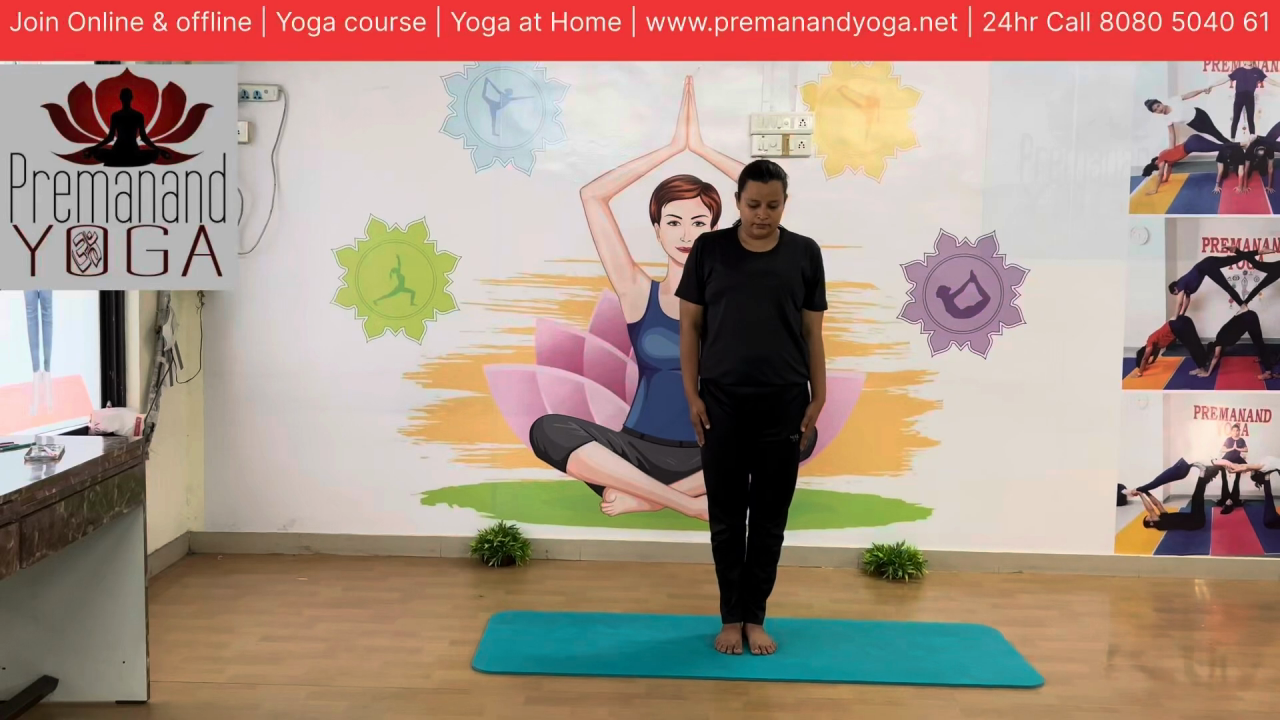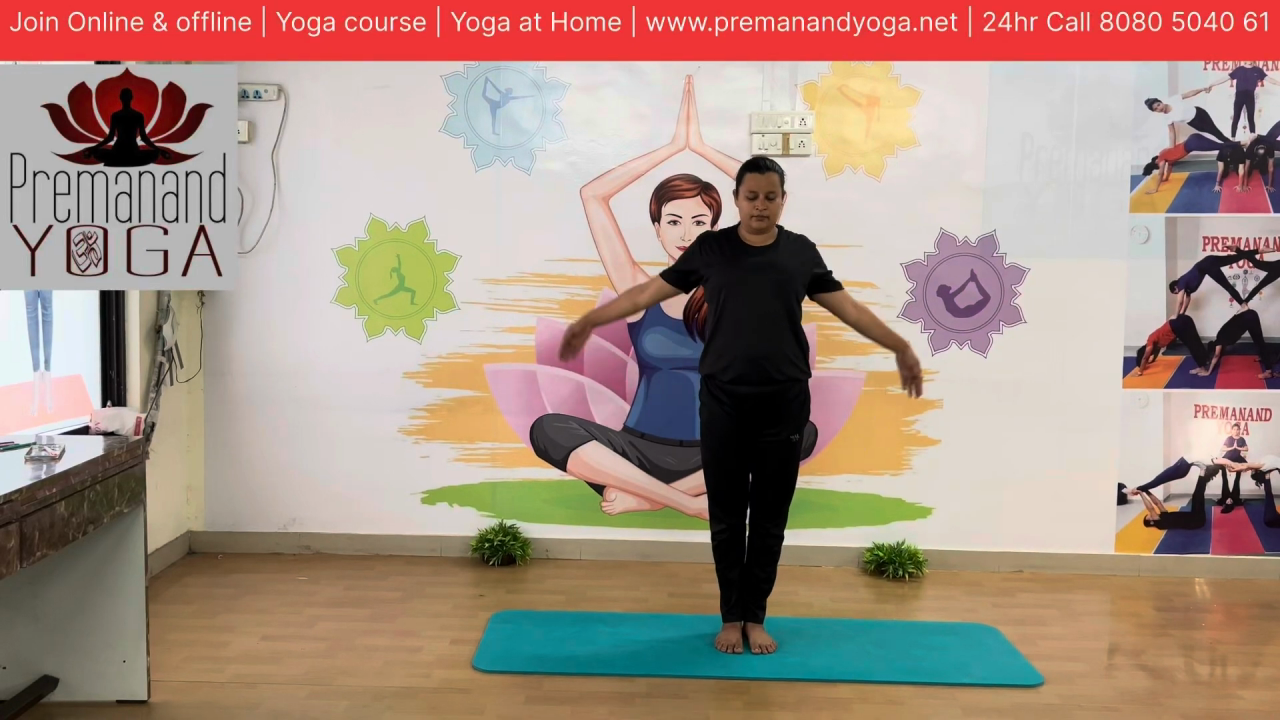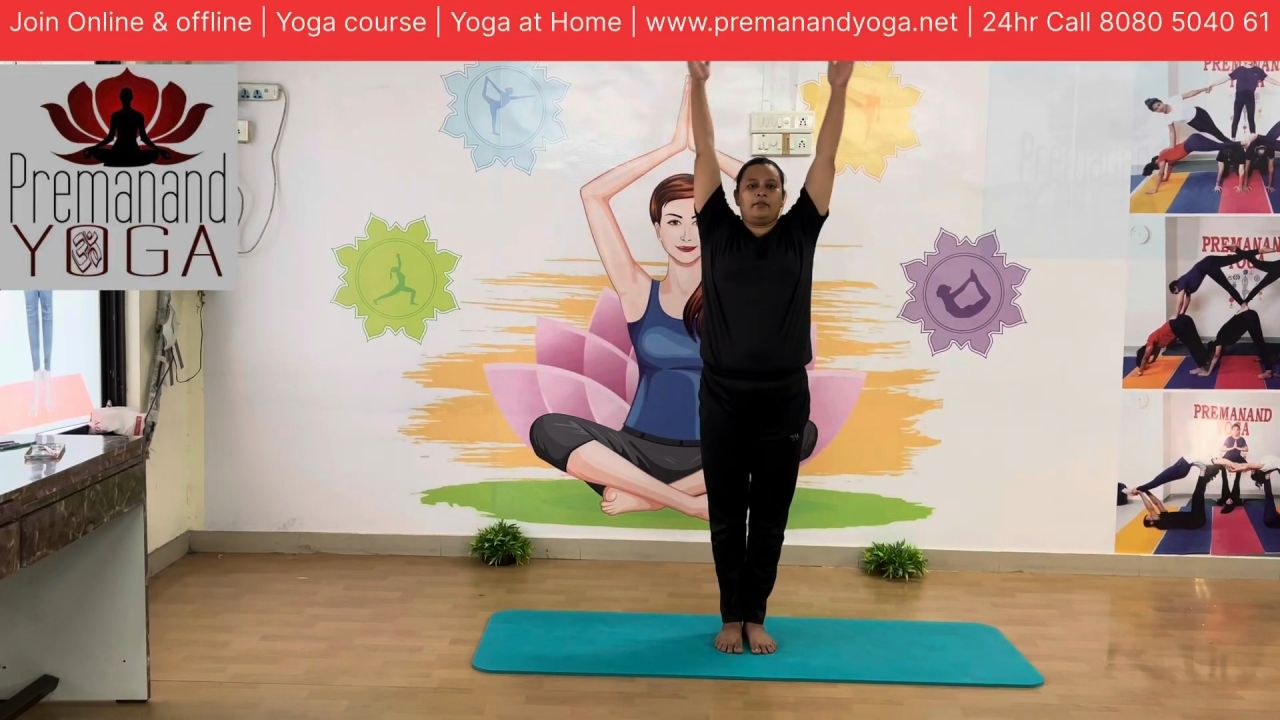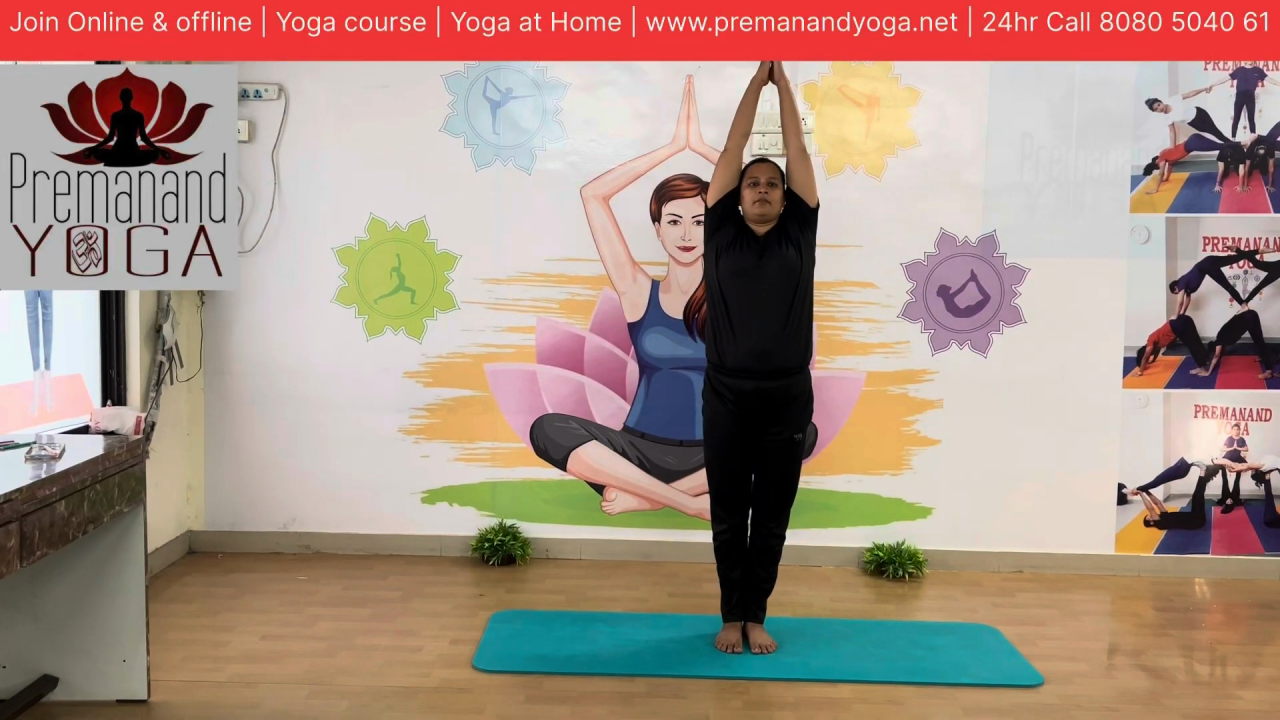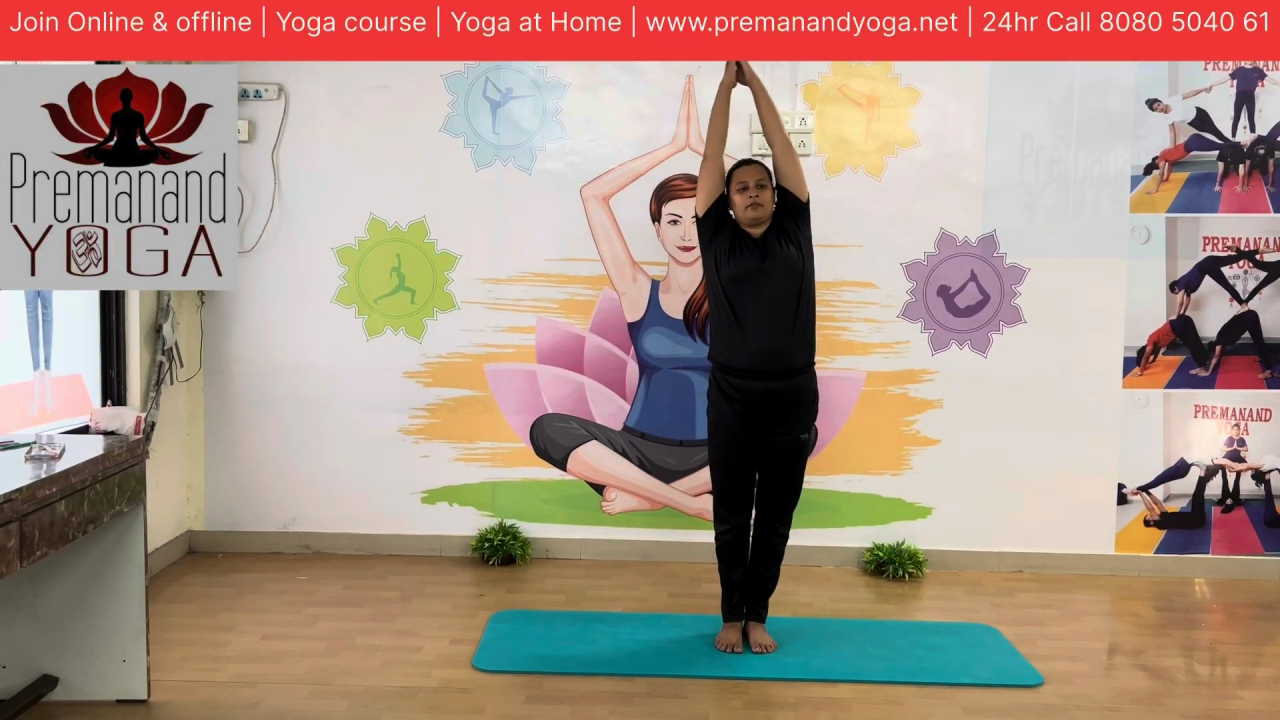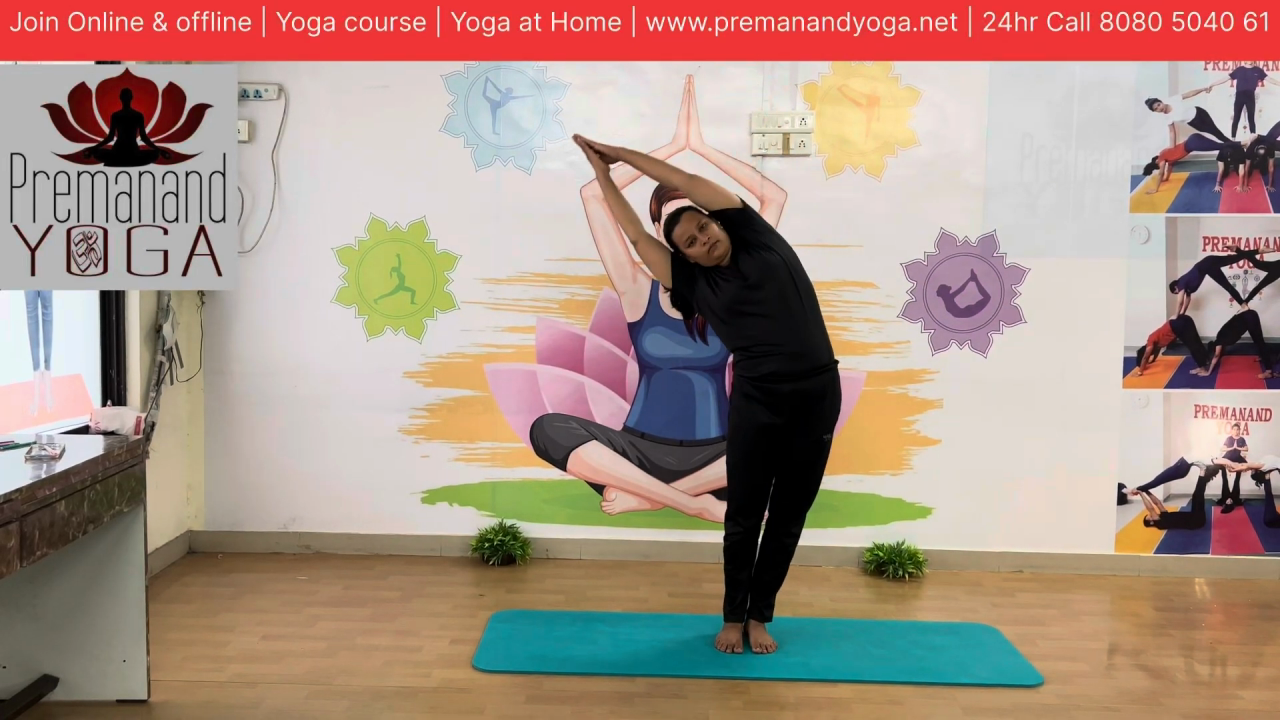
dt=0.7s
person 1, frame 1
left shoulder: (804, 253)
right shoulder: (709, 248)
left elbow: (812, 331)
right elbow: (690, 325)
left wrist: (818, 399)
right wrist: (692, 394)
left hip: (783, 403)
right hip: (722, 401)
left knee: (770, 516)
right knee: (727, 515)
left ankle: (755, 616)
right ankle: (731, 616)
person 1, frame 2
left shoulder: (801, 251)
right shoulder: (709, 248)
left elbow: (845, 306)
right elbow: (651, 291)
left wrist: (899, 347)
right wrist: (590, 321)
left hip: (784, 399)
right hip: (723, 399)
left knee: (770, 515)
right knee: (726, 515)
left ankle: (755, 615)
right ankle: (730, 616)
person 1, frame 3
left shoulder: (799, 234)
right shoulder: (718, 232)
left elbow: (825, 160)
right elbow: (704, 155)
left wrist: (839, 89)
right wrist: (696, 84)
left hip: (784, 398)
right hip: (723, 397)
left knee: (770, 516)
right knee: (726, 514)
left ankle: (755, 616)
right ankle: (730, 614)
person 1, frame 4
left shoulder: (800, 232)
right shoulder: (721, 231)
left elbow: (798, 151)
right elbow: (731, 150)
left wrist: (783, 83)
right wrist: (755, 82)
left hip: (787, 396)
right hip: (727, 395)
left knee: (771, 515)
right knee: (728, 513)
left ankle: (756, 614)
right ankle: (731, 615)
person 1, frame 5
left shoulder: (795, 230)
right shoulder: (717, 238)
left elbow: (782, 149)
right elbow: (711, 159)
left wrist: (757, 84)
right wrist: (726, 86)
left hip: (793, 395)
right hip: (732, 396)
left knee: (775, 516)
right knee: (732, 515)
left ankle: (757, 615)
right ankle: (732, 615)
person 1, frame 6
left shoulder: (754, 234)
right shoulder: (695, 283)
left elbow: (689, 183)
right elbow: (638, 238)
left wrist: (623, 152)
right wrist: (603, 173)
left hip: (818, 393)
right hip: (756, 401)
left knee: (789, 515)
right knee: (743, 515)
left ankle: (759, 616)
right ankle: (733, 615)
person 2, frame 1
right shoulder: (637, 292)
right elbow: (592, 196)
left wrist: (700, 147)
right wrist: (673, 147)
left hip: (709, 456)
right hip: (641, 452)
right knee: (548, 431)
left ankle: (642, 496)
right ankle: (692, 501)
person 2, frame 2
right shoulder: (639, 292)
right elbow: (592, 196)
left wrist: (700, 146)
right wrist: (674, 145)
right hip: (643, 452)
left knee: (801, 433)
right knee: (549, 430)
left ankle: (646, 496)
right ankle: (693, 502)
person 2, frame 3
right shoulder: (638, 291)
right elbow: (592, 195)
left wrist: (702, 146)
right wrist: (675, 145)
right hip: (641, 451)
left knee: (801, 431)
right knee: (548, 430)
left ankle: (644, 496)
right ankle: (694, 502)
person 2, frame 4
right shoulder: (638, 291)
right elbow: (592, 195)
left wrist: (700, 145)
right wrist: (673, 146)
left hip: (712, 457)
right hip: (641, 452)
left knee: (800, 431)
right knee: (548, 430)
left ankle: (646, 497)
right ankle: (694, 503)
person 2, frame 5
right shoulder: (637, 290)
right elbow: (592, 195)
left wrist: (699, 144)
right wrist: (674, 146)
left hip: (711, 456)
right hip: (640, 451)
right knee: (547, 430)
left ankle: (644, 494)
right ankle: (694, 501)
person 2, frame 6
right shoulder: (638, 290)
left elbow: (775, 197)
right elbow: (592, 193)
left wrist: (699, 145)
right wrist: (673, 146)
left hip: (713, 456)
right hip: (642, 452)
right knee: (548, 430)
left ankle: (647, 495)
right ankle: (696, 503)
